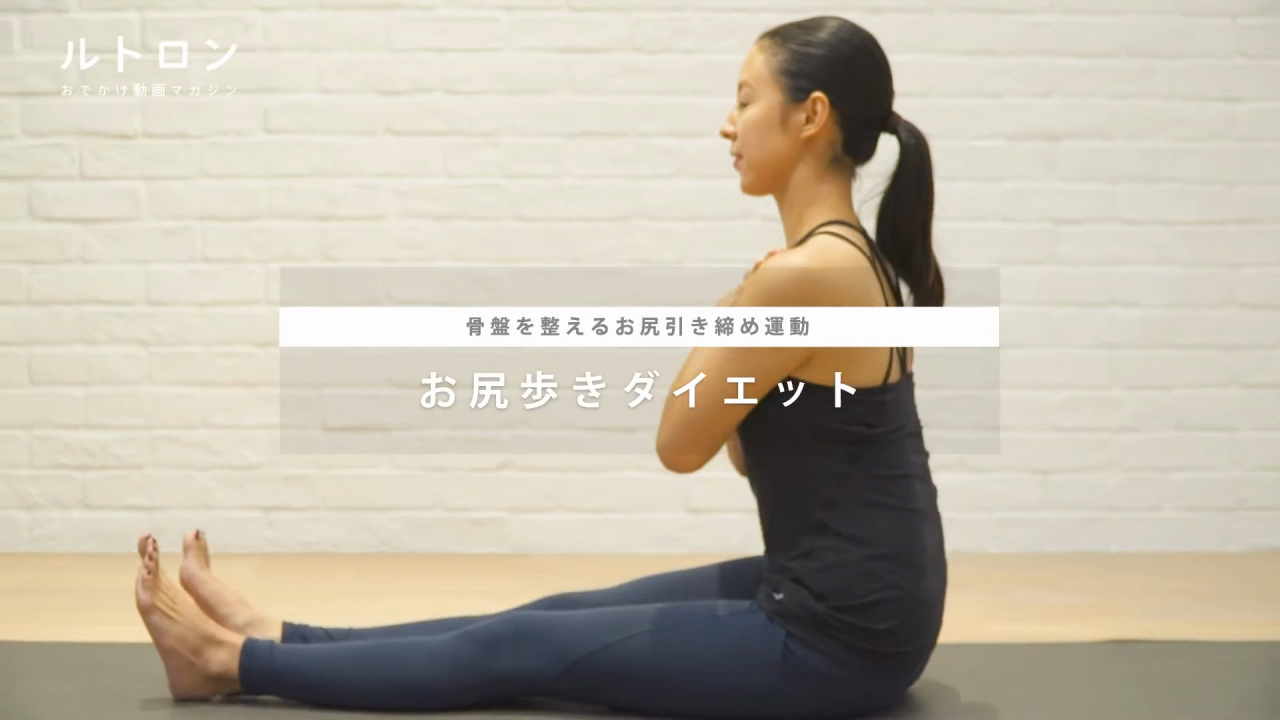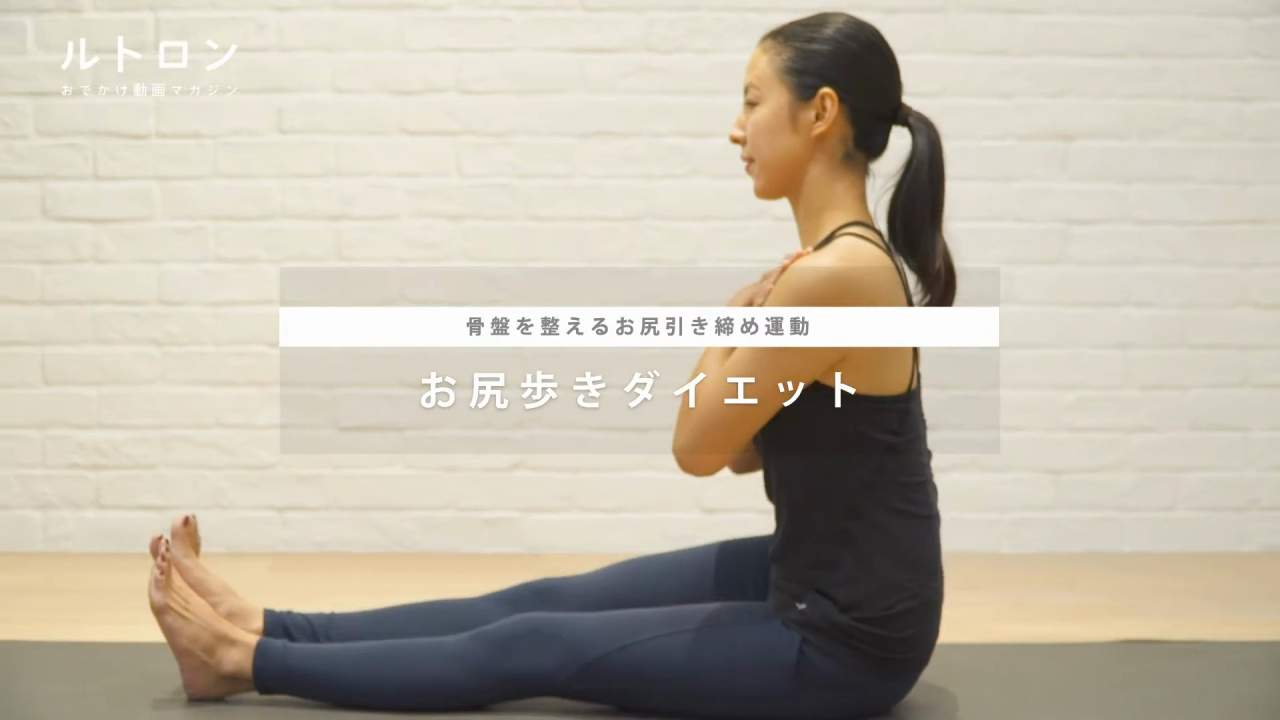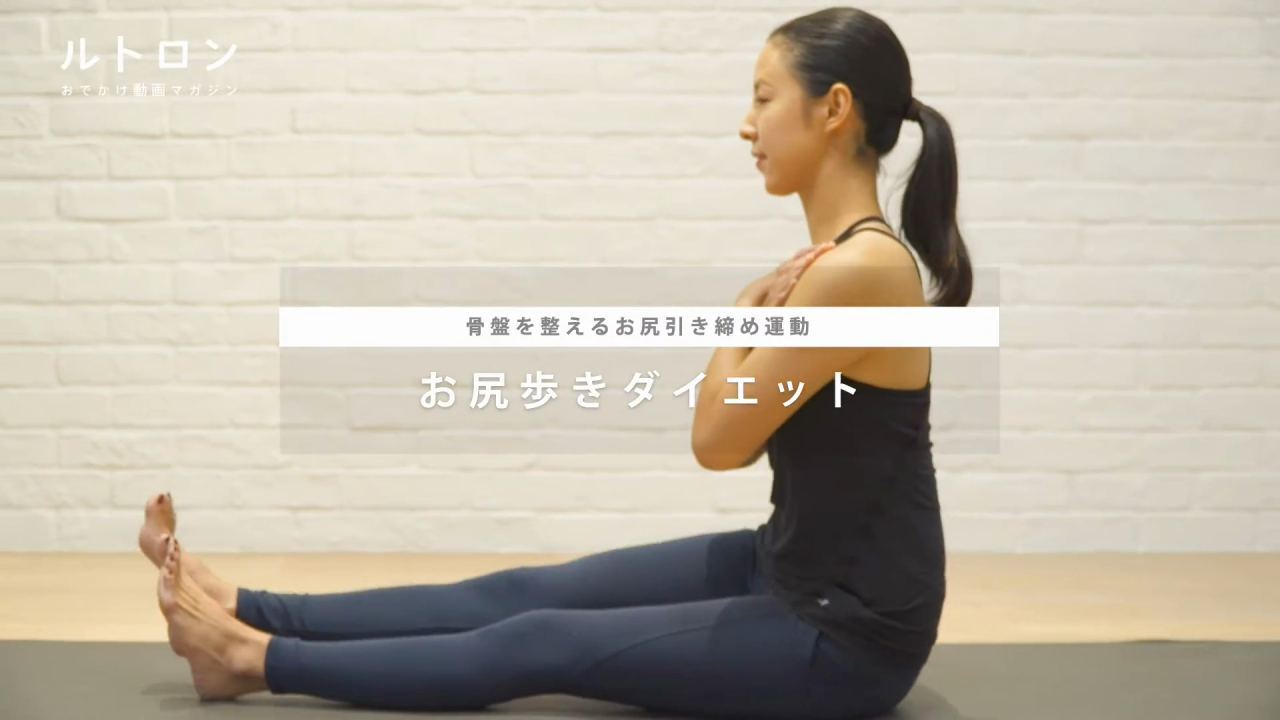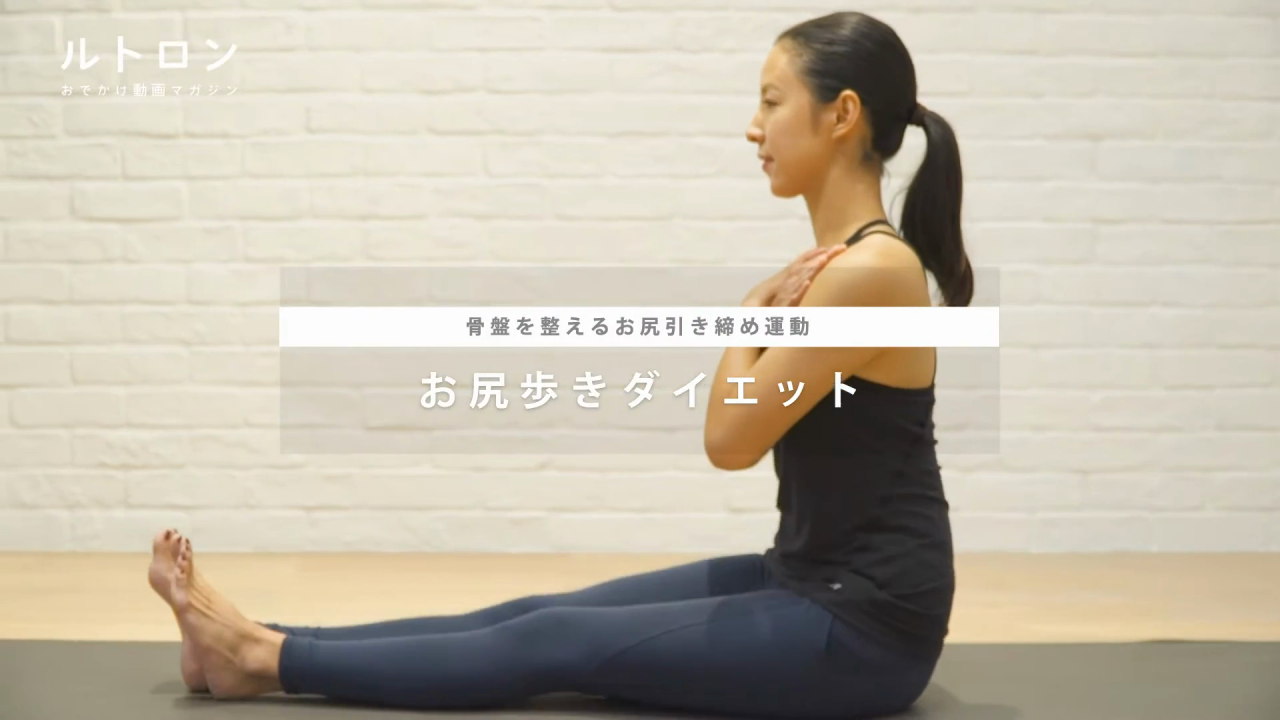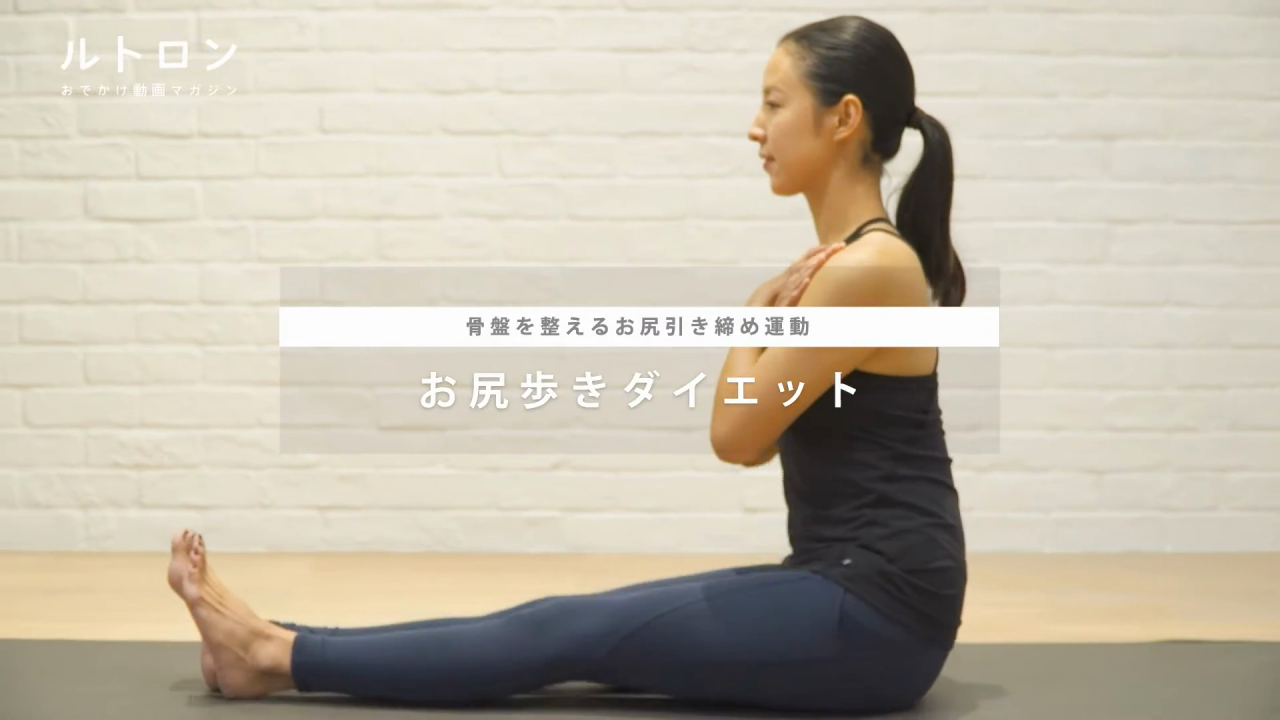
dt=0.2s
person 1, frame 1
left shoulder: (804, 273)
right shoulder: (851, 261)
left elbow: (680, 445)
right elbow: (753, 452)
left wrist: (718, 331)
right wrist: (737, 334)
left hip: (835, 642)
right hip: (854, 612)
left knee: (523, 650)
right knee: (562, 618)
person 1, frame 2
left shoulder: (835, 275)
right shoulder: (845, 262)
left elbow: (697, 445)
right elbow: (742, 451)
left hip: (841, 645)
right hip: (814, 588)
left knee: (532, 651)
right knee: (552, 603)
person 1, frame 3
left shoulder: (859, 269)
right shoulder: (834, 260)
left elbow: (718, 441)
right elbow: (741, 438)
left wrist: (744, 317)
right wrist: (760, 320)
left hip: (844, 639)
right hip: (791, 576)
left knee: (540, 647)
right knee: (526, 594)
person 1, frame 4
left shoulder: (872, 272)
right shoulder: (835, 266)
left elbow: (730, 440)
right elbow: (746, 432)
left wrist: (751, 316)
right wrist: (769, 319)
left hip: (862, 632)
right hip: (803, 587)
left knee: (553, 646)
right knee: (543, 616)
person 1, frame 5
left shoulder: (870, 268)
right shoulder: (837, 263)
left elbow: (736, 435)
right elbow: (760, 438)
left wrist: (757, 316)
right wrist: (774, 317)
left hip: (875, 617)
right hip: (833, 592)
left knee: (566, 632)
right knee: (561, 623)
